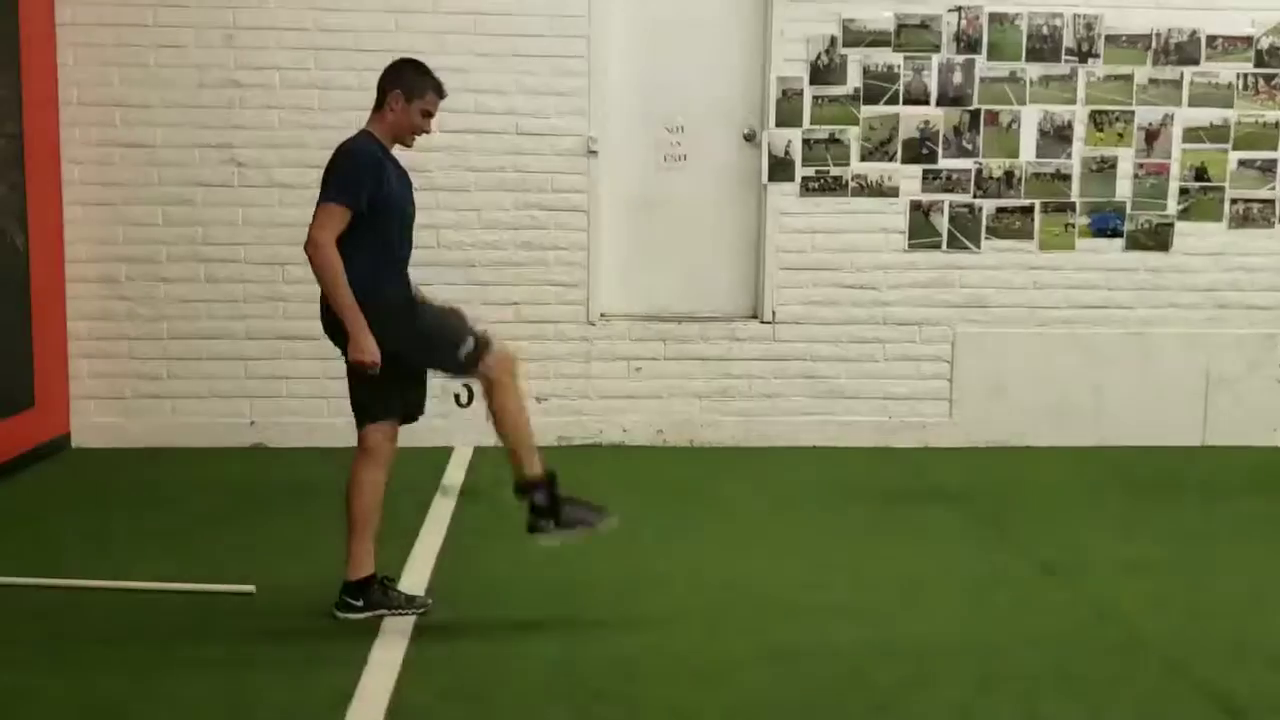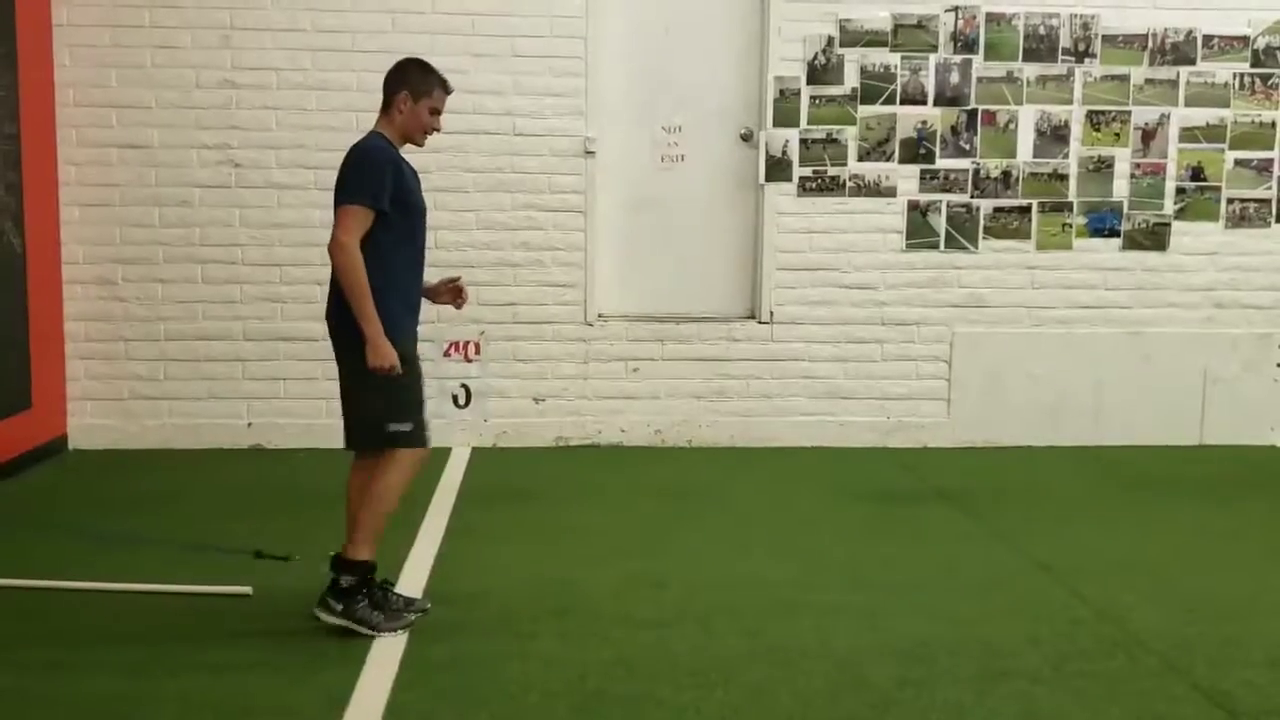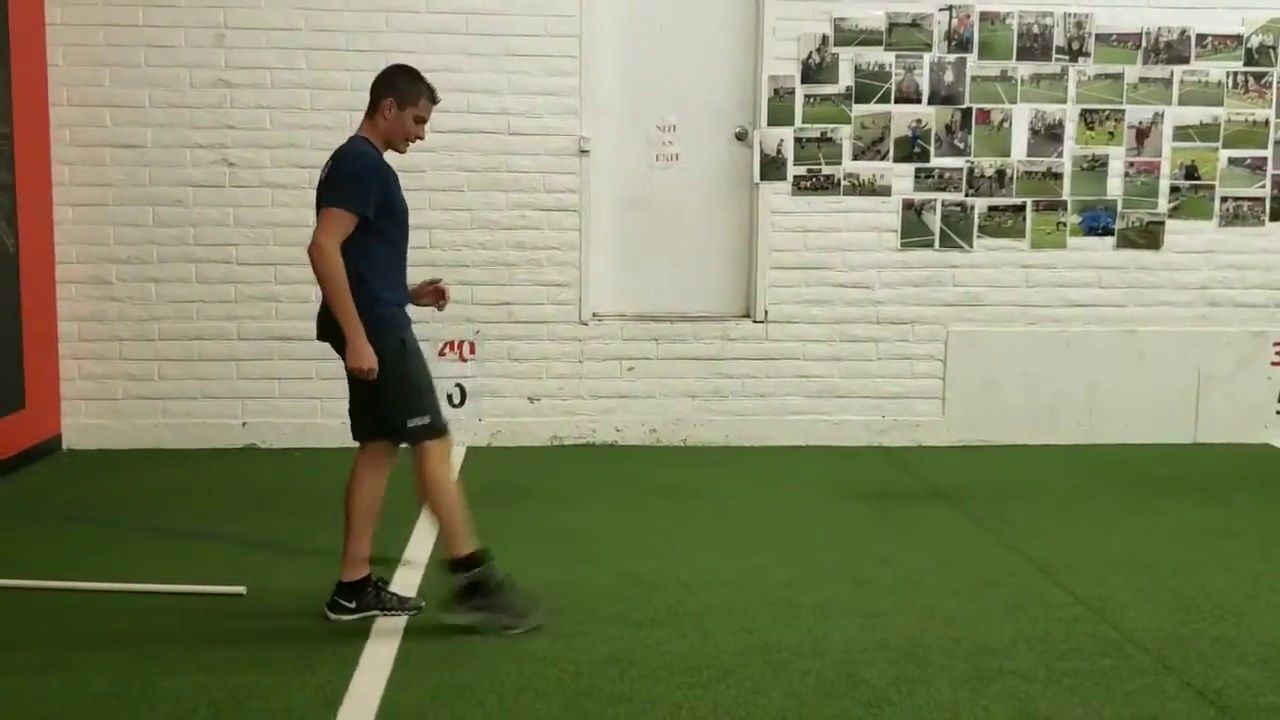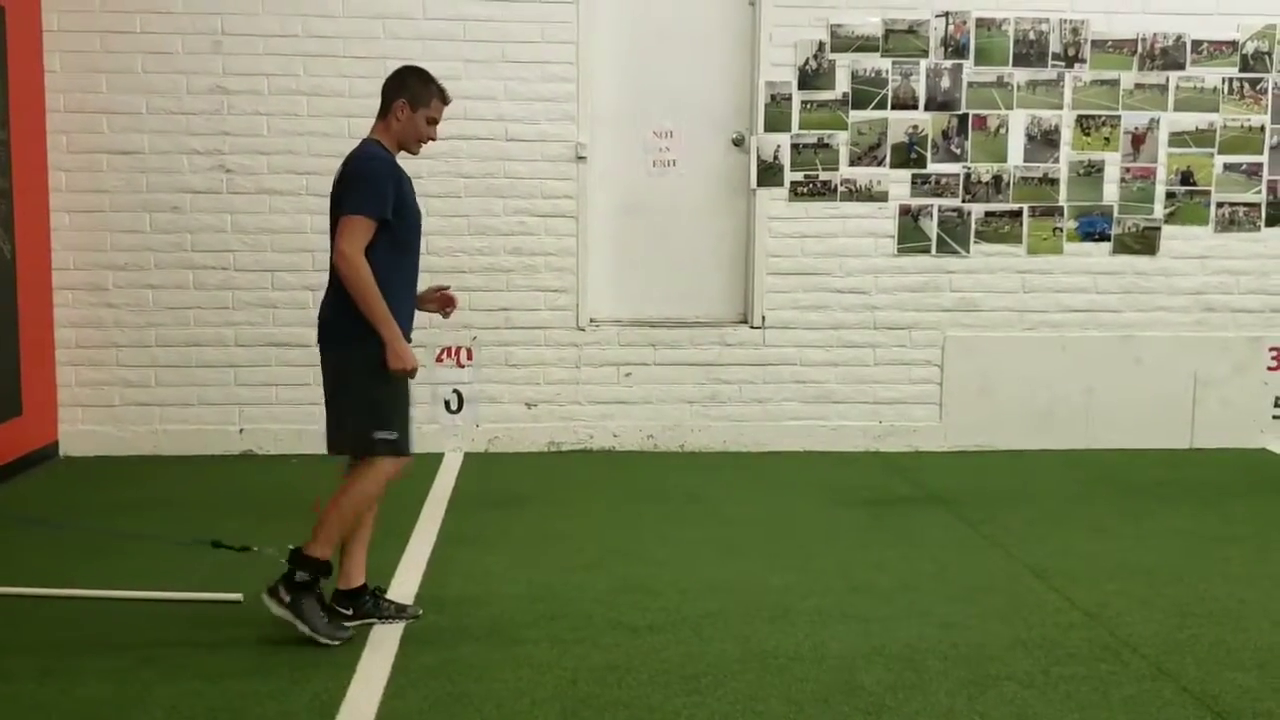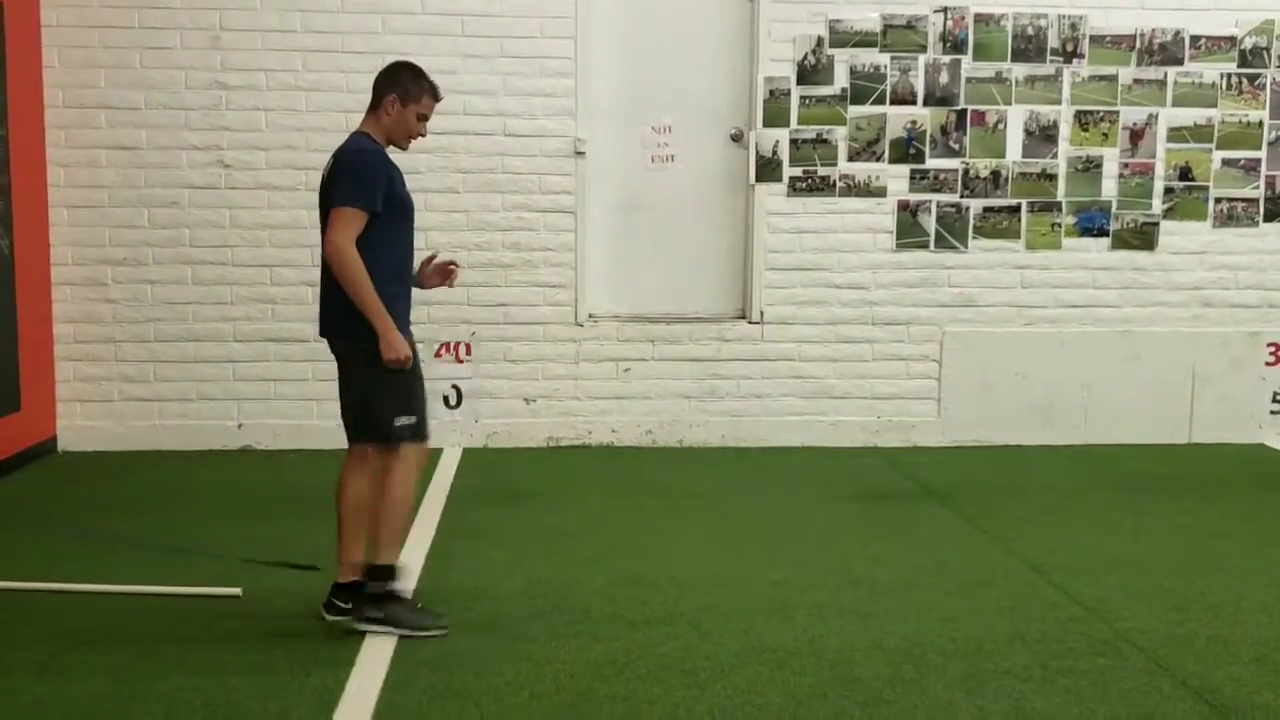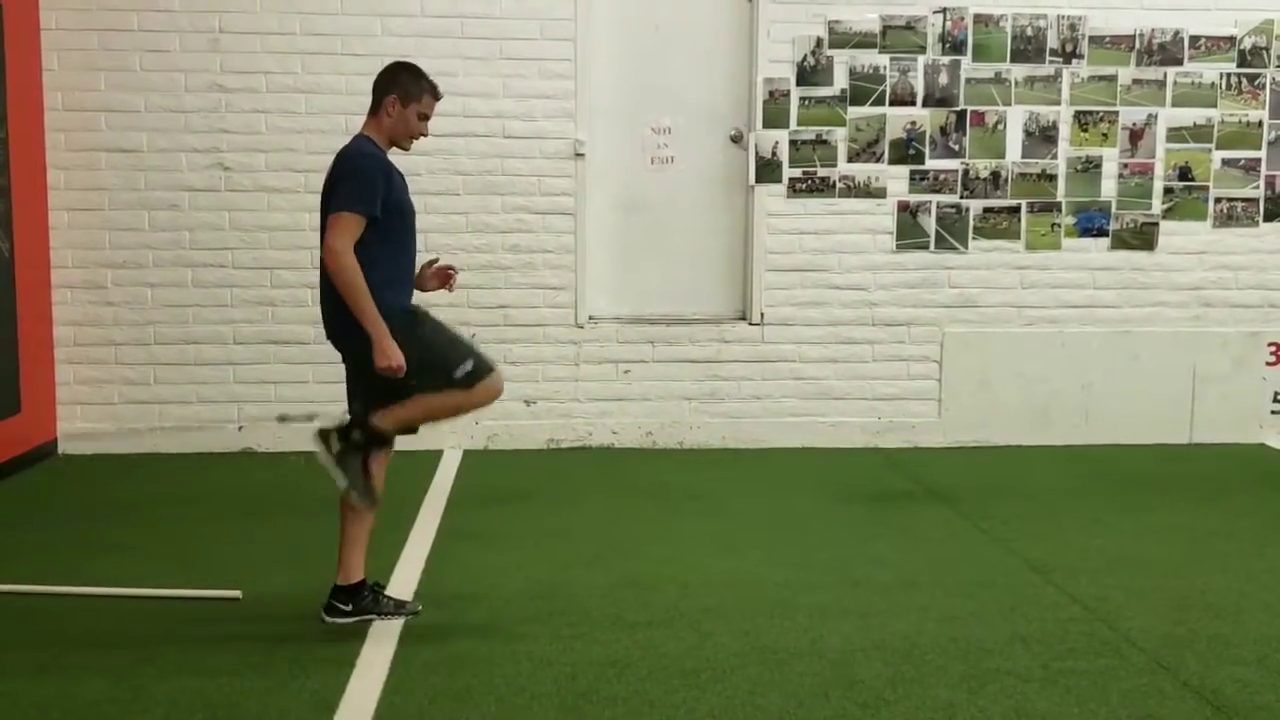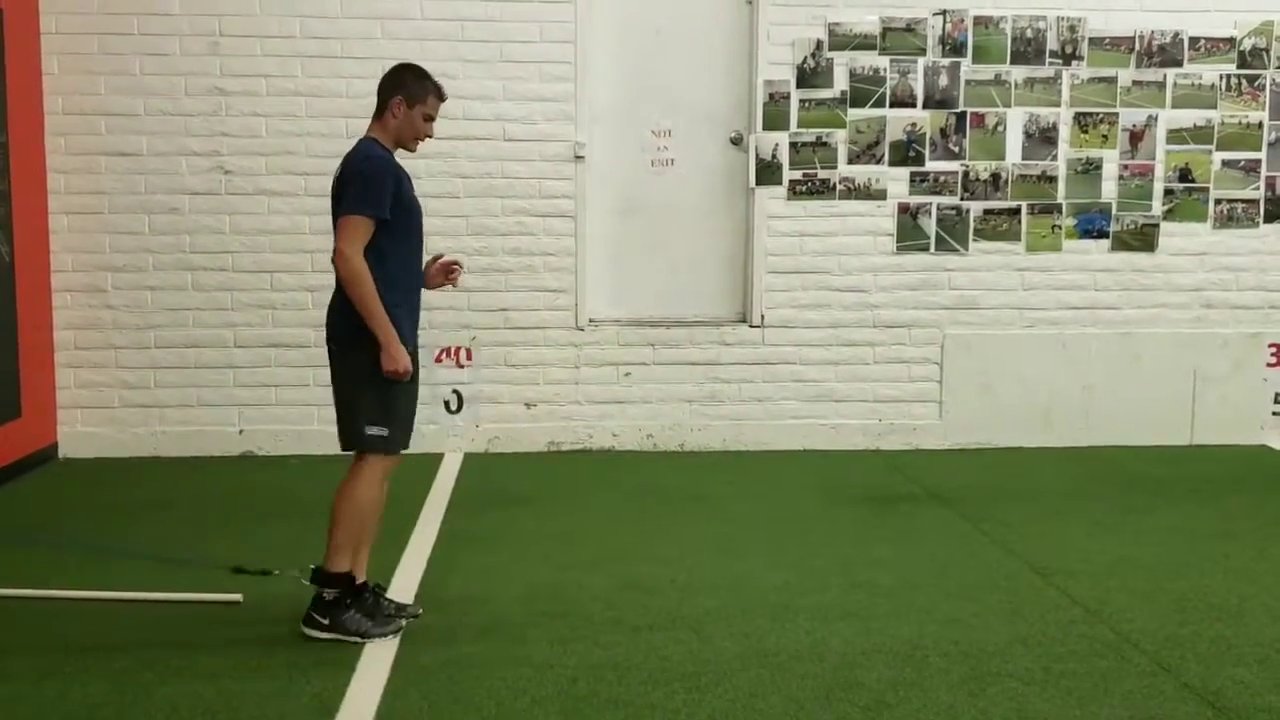
dt=0.7s
person 1, frame 1
left shoulder: (385, 165)
right shoulder: (356, 158)
right elbow: (320, 242)
left wrist: (417, 304)
right wrist: (357, 328)
left hip: (387, 309)
right hip: (370, 318)
left knee: (379, 443)
right knee: (498, 364)
left ankle: (361, 586)
right ankle: (541, 499)
person 1, frame 2
left shoulder: (389, 162)
right shoulder: (372, 157)
right elbow: (344, 245)
left wrist: (426, 291)
right wrist: (375, 335)
left hip: (388, 326)
right hip: (374, 331)
left knee: (378, 455)
right knee: (401, 452)
left ankle: (362, 582)
right ankle: (347, 586)
person 1, frame 3
left shoulder: (367, 164)
right shoulder: (358, 164)
right elbow: (325, 248)
left wrist: (408, 292)
right wrist: (356, 337)
left hip: (374, 326)
right hip: (369, 331)
left knee: (378, 448)
right knee: (431, 443)
left ankle: (353, 587)
right ankle: (474, 577)
person 1, frame 4
left shoulder: (376, 167)
right shoulder: (373, 168)
right elbow: (348, 255)
left wrist: (416, 300)
right wrist: (394, 338)
left hip: (366, 337)
right hip: (363, 340)
left knee: (371, 462)
right knee: (382, 461)
left ankle: (352, 593)
right ankle: (299, 580)
person 1, frame 5
left shoulder: (367, 161)
right shoulder: (364, 161)
right elbow: (339, 248)
left wrist: (414, 277)
right wrist: (386, 327)
left hip: (364, 328)
right hip: (370, 330)
left knee: (369, 451)
right knee: (405, 448)
left ankle: (352, 587)
right ankle: (378, 587)
person 1, frame 6
left shoulder: (372, 164)
right shoulder: (362, 163)
right elbow: (337, 251)
left wrist: (415, 280)
right wrist: (380, 336)
left hip: (374, 320)
right hip: (373, 323)
left knee: (380, 450)
right knee: (484, 383)
left ankle: (350, 590)
right ankle: (357, 435)
person 1, frame 7
left shoulder: (379, 165)
right shoulder: (371, 165)
right elbow: (348, 256)
left wrist: (422, 277)
right wrist: (389, 340)
left hip: (383, 335)
right hip: (372, 340)
left knee: (378, 461)
right knee: (375, 460)
left ankle: (355, 589)
right ankle: (329, 602)
